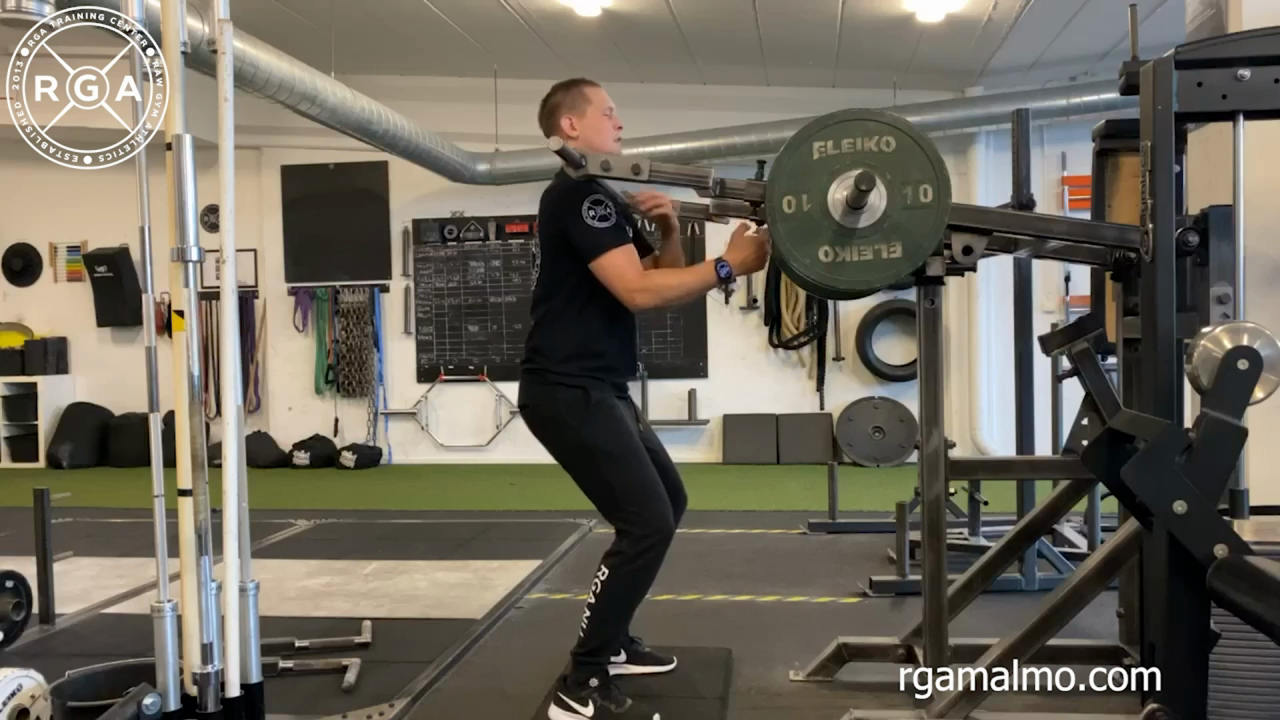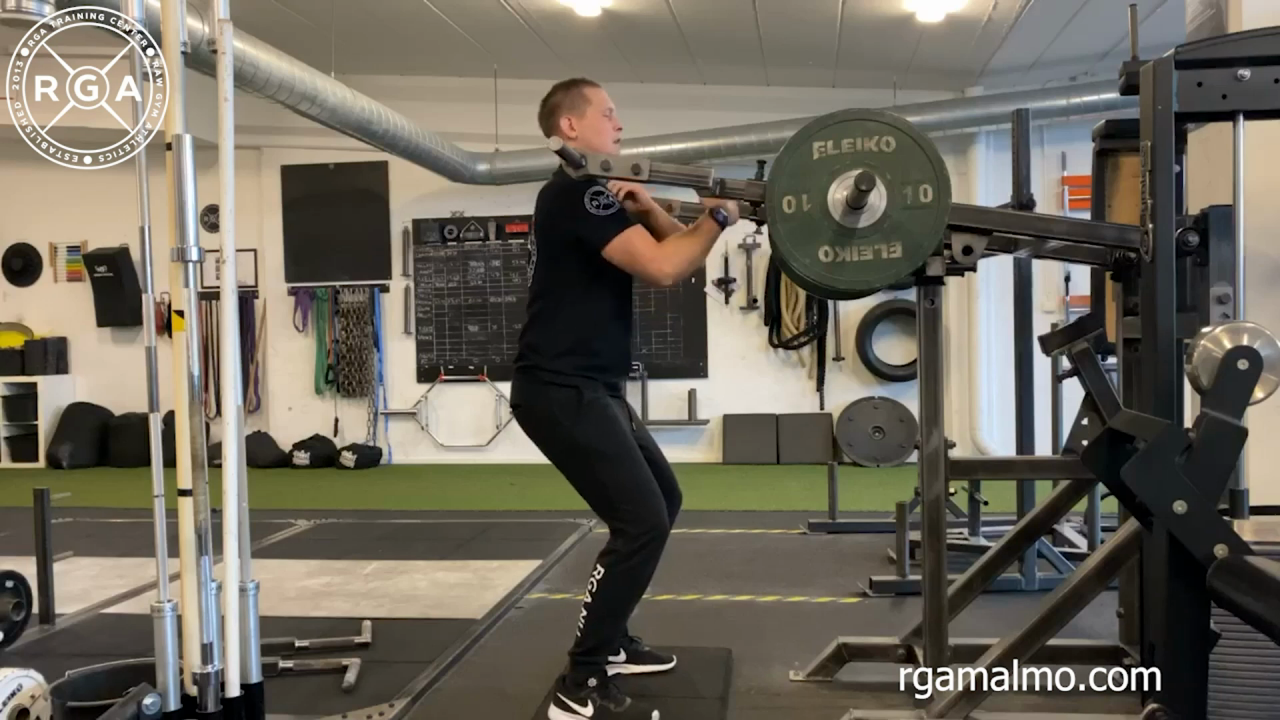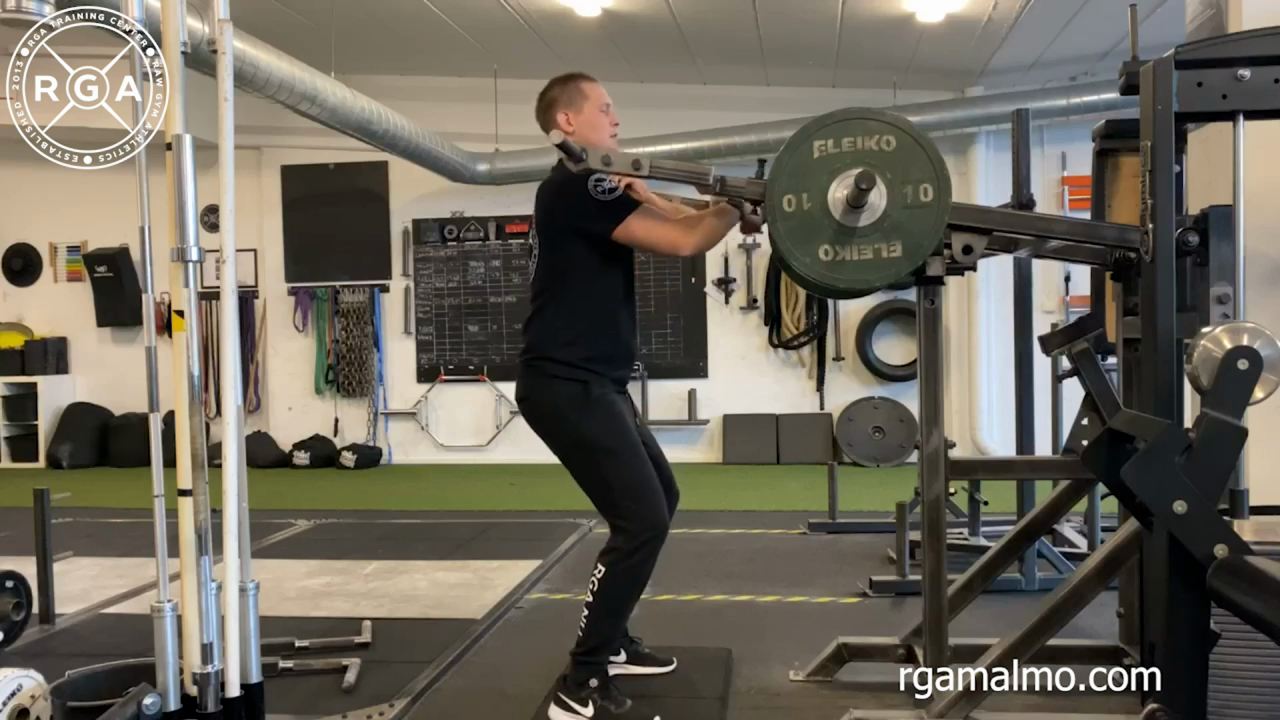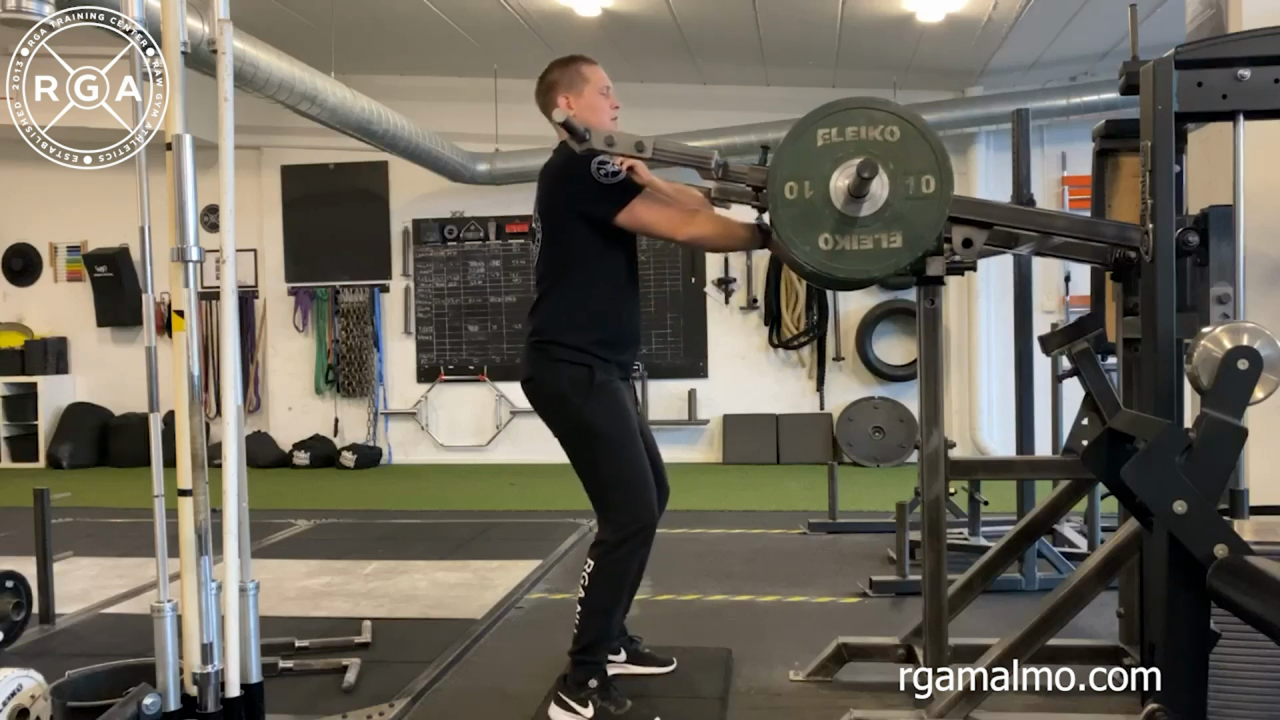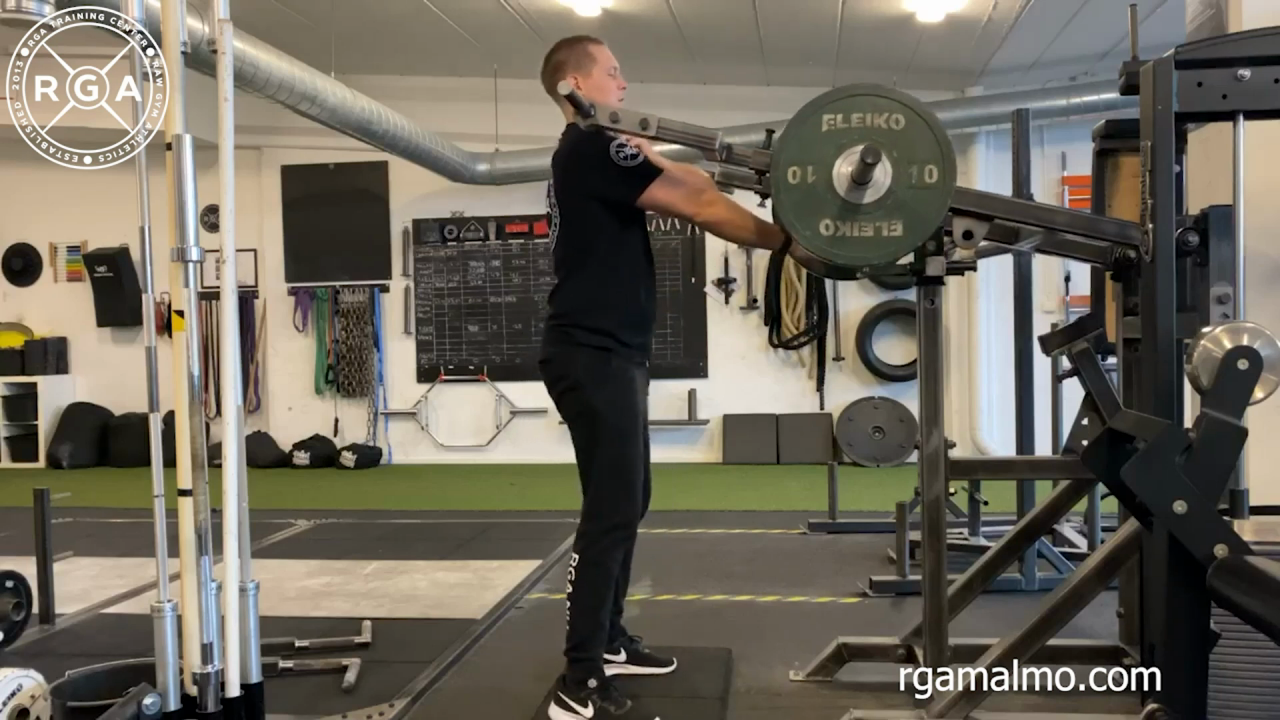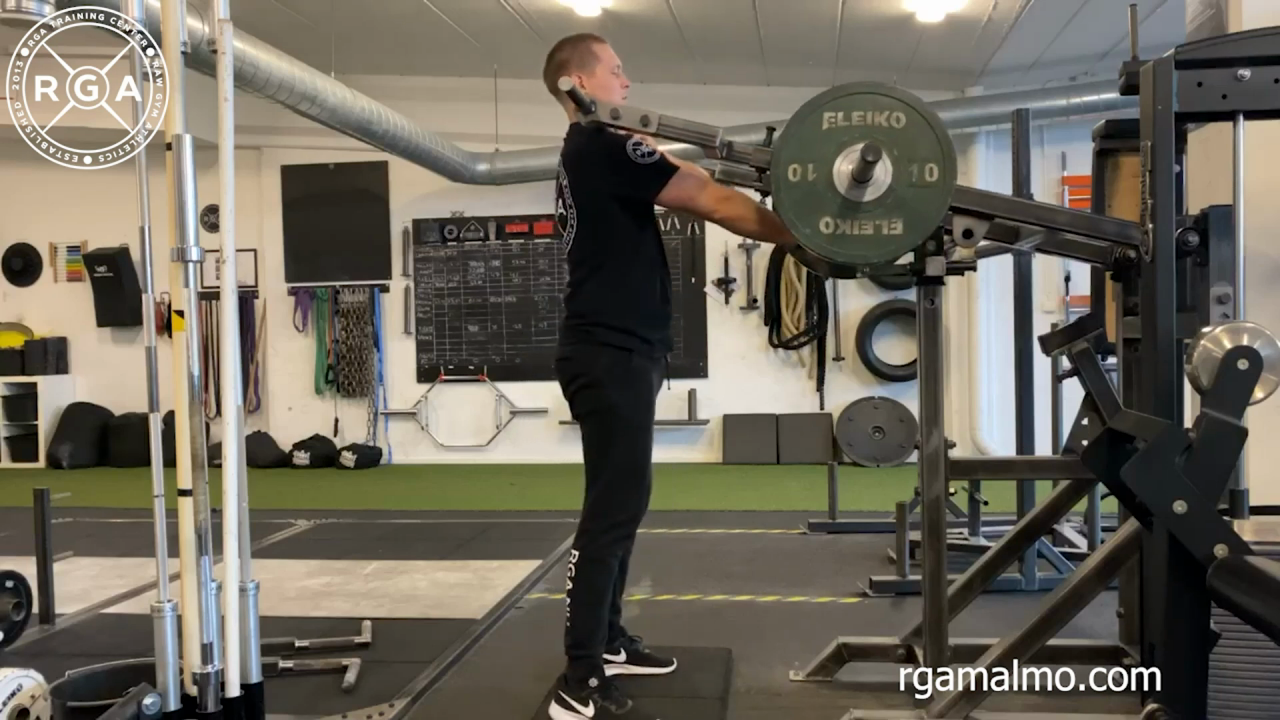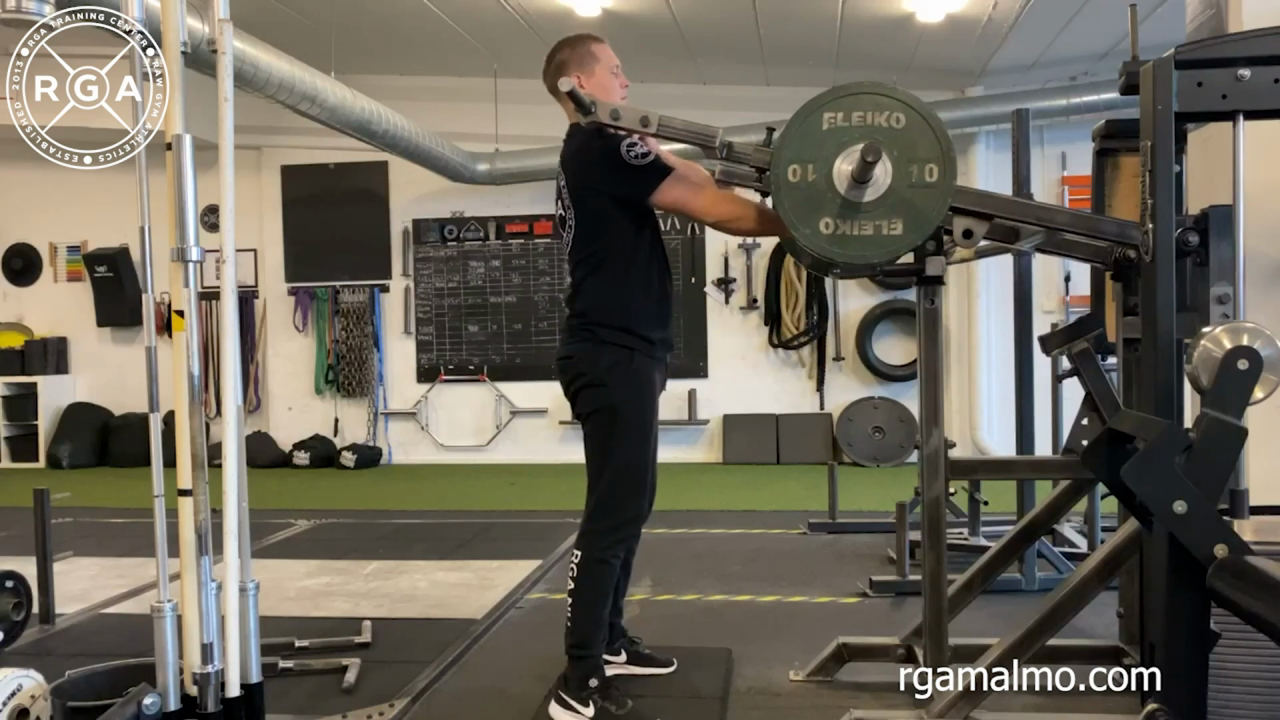
dt=0.3s
person 1, frame 1
left shoulder: (599, 198)
right shoulder: (579, 195)
left elbow: (654, 276)
right elbow: (638, 290)
left wrist: (669, 231)
right wrist: (728, 266)
left hip: (598, 388)
right hip: (569, 392)
left knee: (666, 504)
right knee: (646, 525)
left ankle: (611, 642)
person 1, frame 2
left shoulder: (597, 196)
right shoulder: (573, 195)
left elbow: (669, 252)
right elbow: (665, 268)
left wrist: (646, 207)
right wrist: (718, 215)
left hip: (590, 387)
right hip: (561, 392)
left knee: (660, 505)
right knee: (641, 524)
left ankle: (609, 640)
person 1, frame 3
left shoulder: (593, 190)
right shoulder: (575, 187)
left elbow: (680, 223)
right elbow: (682, 241)
left wrist: (645, 198)
right wrist: (735, 210)
left hip: (594, 382)
right hip: (566, 385)
left knee: (658, 501)
right knee: (642, 522)
left ankle: (610, 642)
person 1, frame 4
left shoulder: (590, 173)
right shoulder: (577, 170)
left elbow: (689, 205)
right elbow: (683, 229)
left wrist: (644, 180)
right wrist: (768, 236)
left hip: (597, 367)
right hip: (573, 371)
left knee: (647, 500)
right knee: (630, 517)
left ankle: (608, 642)
person 1, frame 5
left shoulder: (596, 154)
right shoulder: (591, 149)
left elbow: (696, 185)
right elbow: (700, 209)
left wrist: (650, 158)
right wrist: (784, 239)
left hip: (609, 353)
right hip: (592, 355)
left knee: (625, 503)
right knee: (613, 512)
left ankle: (609, 641)
person 1, frame 6
left shoulder: (593, 151)
right shoulder: (603, 148)
left elbow: (694, 183)
right elbow: (717, 205)
left wrist: (653, 152)
right wrist: (803, 238)
left hip: (615, 351)
right hip: (610, 355)
left knee: (622, 504)
right knee: (611, 512)
left ankle: (606, 642)
person 1, frame 7
left shoulder: (596, 151)
right shoulder: (601, 148)
left elbow: (696, 184)
right elbow: (711, 207)
left wrist: (654, 152)
left hip: (620, 352)
right hip: (613, 355)
left knee: (627, 506)
right knee: (615, 511)
left ankle: (608, 642)
